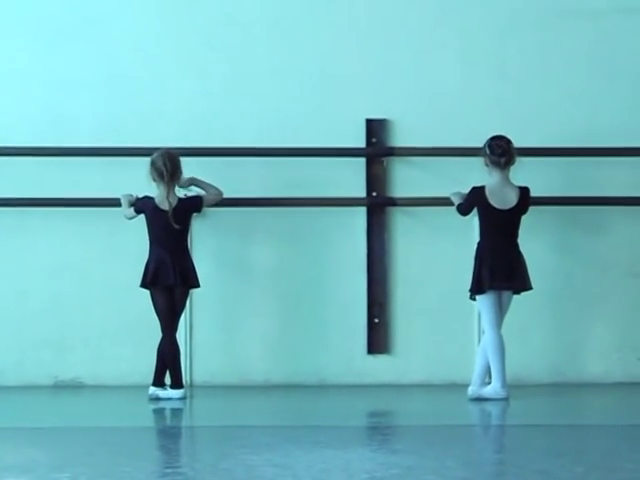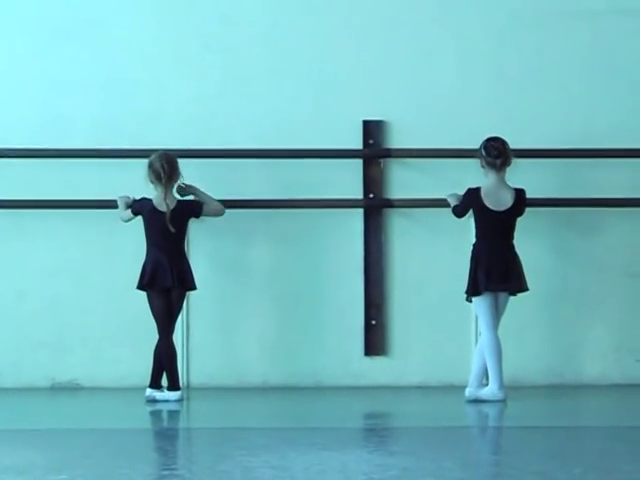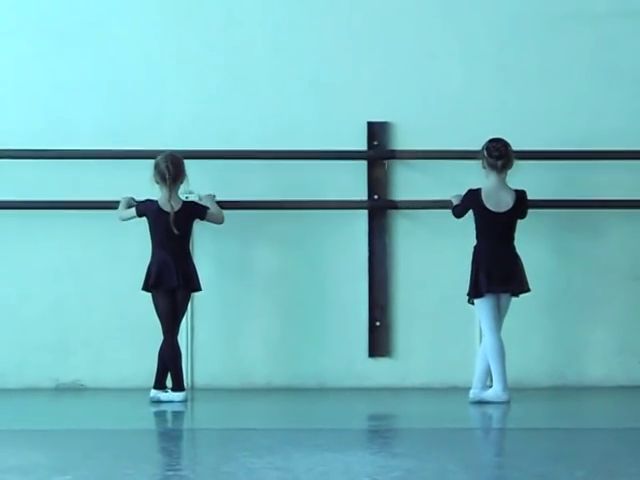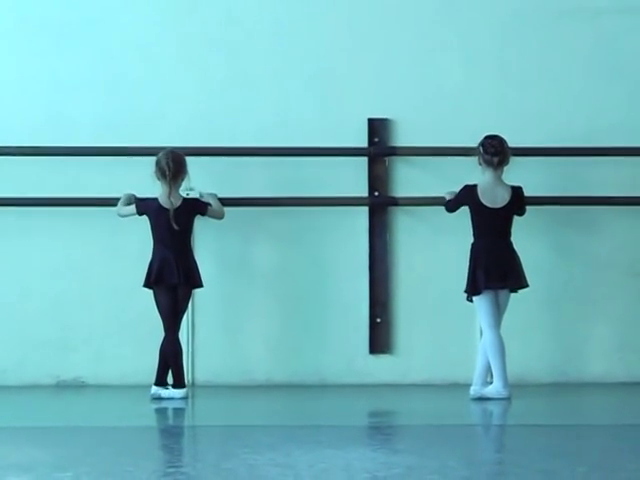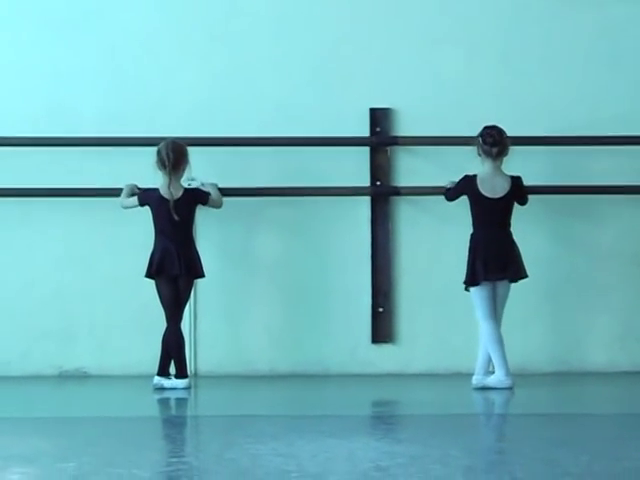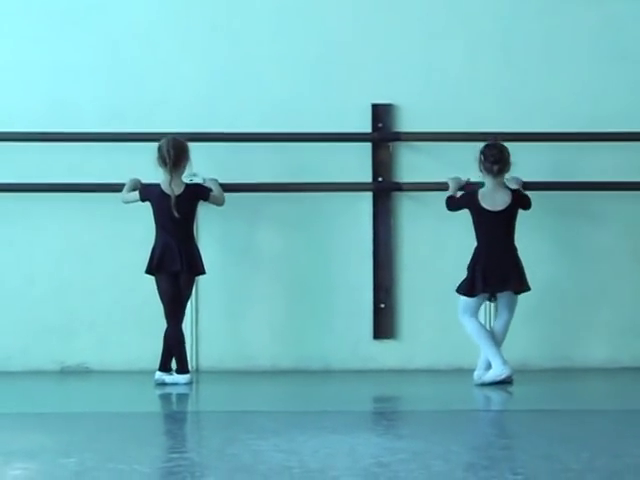
dt=0.3s
person 1, frame 1
left shoulder: (479, 193)
right shoulder: (523, 194)
left elbow: (463, 210)
left wrist: (457, 199)
left hip: (487, 264)
right hip: (510, 264)
left knee: (490, 327)
right knee: (491, 328)
left ankle: (499, 385)
right ankle: (477, 384)
person 1, frame 2
left shoulder: (474, 195)
right shoulder: (518, 196)
left elbow: (459, 212)
left wrist: (453, 200)
left hip: (483, 265)
right hip: (506, 266)
left knee: (487, 329)
right knee: (488, 329)
left ankle: (496, 387)
right ankle: (474, 386)
person 1, frame 3
left shoulder: (474, 196)
right shoulder: (519, 197)
left elbow: (457, 212)
left wrist: (455, 201)
left hip: (484, 267)
right hip: (507, 267)
left knee: (490, 331)
right knee: (491, 330)
left ankle: (500, 389)
right ankle: (479, 387)
person 1, frame 4
left shoulder: (470, 192)
right shoulder: (515, 193)
left elbow: (450, 207)
left wrist: (449, 197)
left hip: (482, 263)
right hip: (505, 263)
left knee: (489, 327)
right knee: (491, 327)
left ankle: (500, 385)
right ankle: (479, 384)
person 1, frame 5
left shoulder: (469, 183)
right shoulder: (514, 183)
left elbow: (449, 196)
left wrist: (450, 186)
left hip: (481, 254)
right hip: (505, 253)
left knee: (486, 318)
right knee: (493, 318)
left ankle: (503, 374)
right ankle: (482, 374)
person 1, frame 6
left shoulder: (472, 197)
right shoulder: (515, 197)
left elbow: (450, 205)
right elbow: (527, 204)
left wrist: (454, 187)
left hip: (482, 266)
right hip: (508, 266)
left knee: (467, 315)
right knee: (504, 314)
left ankle: (499, 365)
right ankle: (485, 368)
person 2, frame 1
left shoulder: (146, 204)
right shoulder: (188, 205)
left elbow: (127, 214)
right elbow: (217, 194)
left wrist: (126, 201)
right wrist: (193, 182)
left hip: (157, 271)
right hip: (181, 272)
left knee: (167, 330)
right knee: (169, 330)
left ankle: (176, 386)
right ankle: (157, 385)
person 2, frame 2
left shoulder: (144, 206)
right shoulder: (186, 207)
left elbow: (124, 217)
right elbow: (219, 209)
left wrist: (122, 203)
right wrist: (195, 192)
left hip: (155, 273)
right hip: (179, 274)
left knee: (164, 332)
right knee: (166, 332)
left ankle: (174, 388)
right ankle: (154, 387)
person 2, frame 3
left shoulder: (148, 207)
right shoulder: (191, 208)
left elbow: (122, 215)
right elbow: (220, 218)
left wrist: (125, 202)
right wrist: (209, 201)
left hip: (160, 274)
right hip: (183, 275)
left knee: (169, 333)
right knee: (171, 333)
left ankle: (178, 389)
right ankle: (159, 387)
person 2, frame 4
left shoulder: (149, 206)
right shoulder: (192, 205)
left elbow: (120, 211)
right elbow: (220, 214)
left wrist: (126, 197)
right wrist: (211, 198)
left hip: (161, 271)
right hip: (184, 271)
left knee: (170, 329)
right knee: (172, 329)
left ankle: (179, 385)
right ankle: (160, 384)
person 2, frame 5
left shoulder: (151, 196)
right shoulder: (193, 195)
left elbow: (123, 203)
right elbow: (218, 202)
left wrist: (129, 188)
right wrist: (210, 187)
left hip: (162, 261)
right hip: (186, 262)
left knee: (172, 319)
right knee: (174, 319)
left ankle: (181, 376)
right ankle: (162, 374)
person 2, frame 6
left shoulder: (152, 192)
right shoulder: (194, 192)
left elbow: (125, 197)
right elbow: (220, 200)
left wrist: (131, 184)
right wrist: (213, 184)
left hip: (162, 258)
right hip: (187, 258)
left knee: (172, 316)
right knee: (176, 315)
left ankle: (181, 370)
right ankle: (165, 369)
